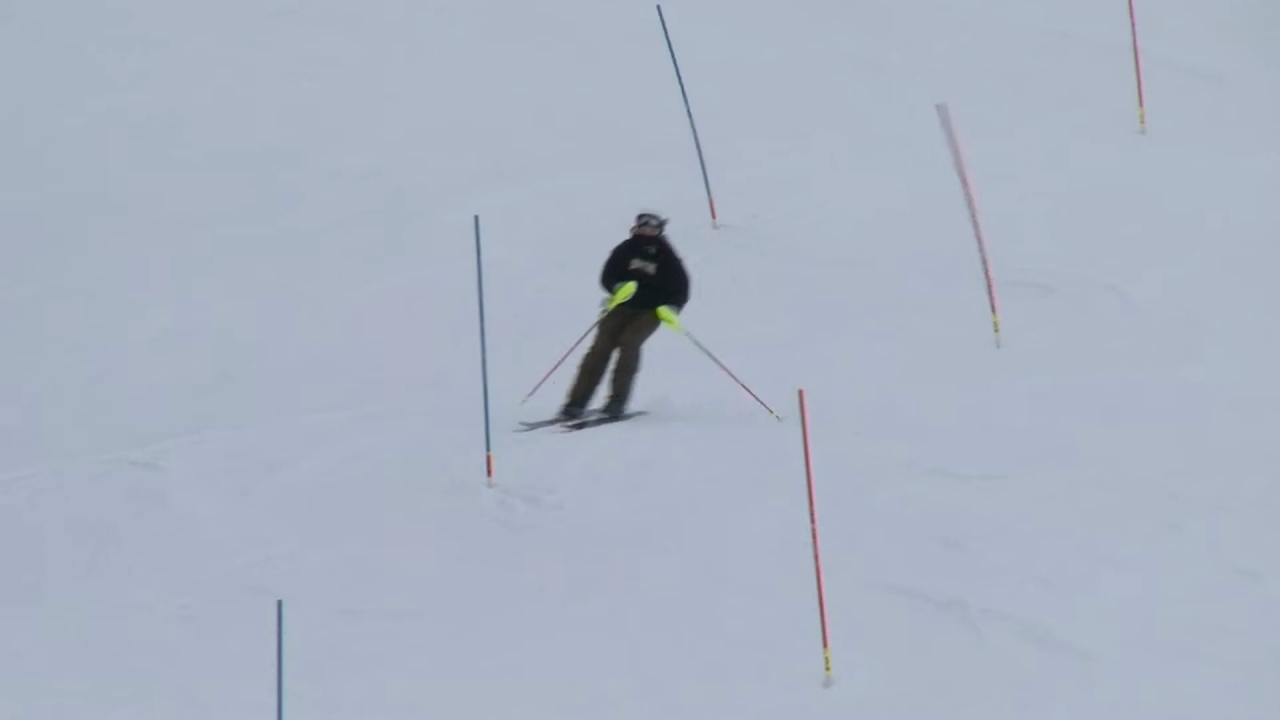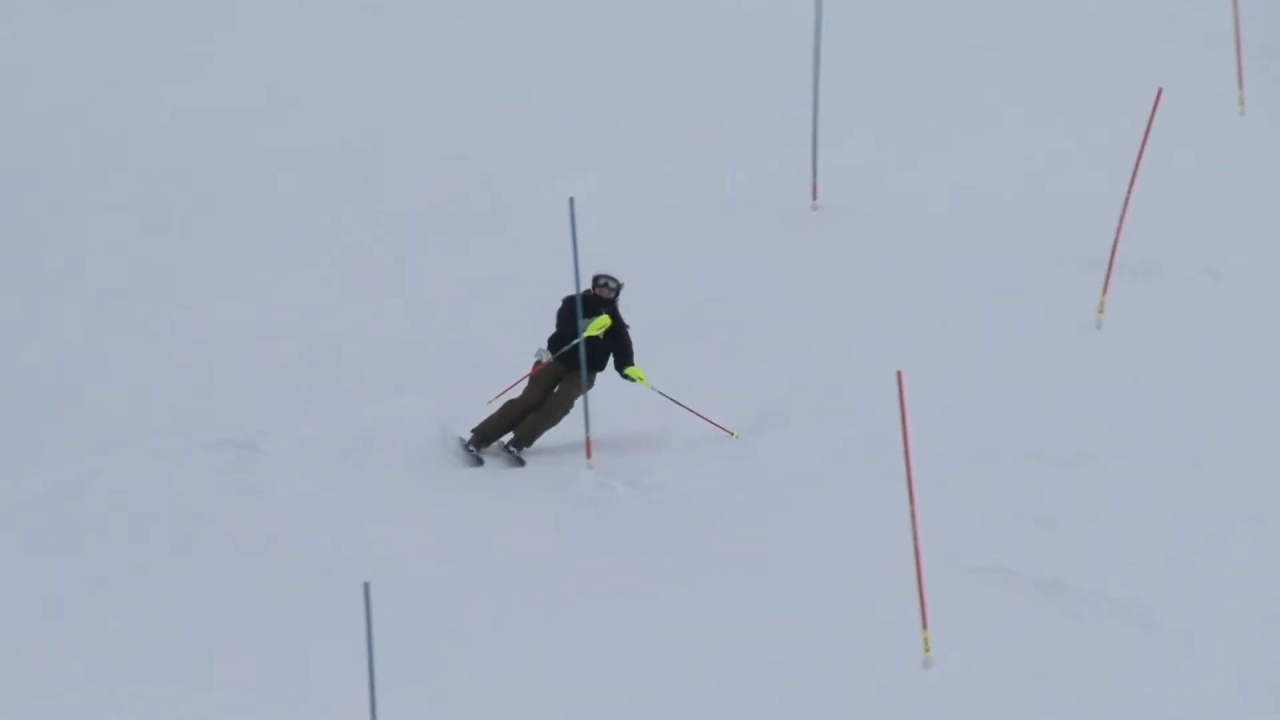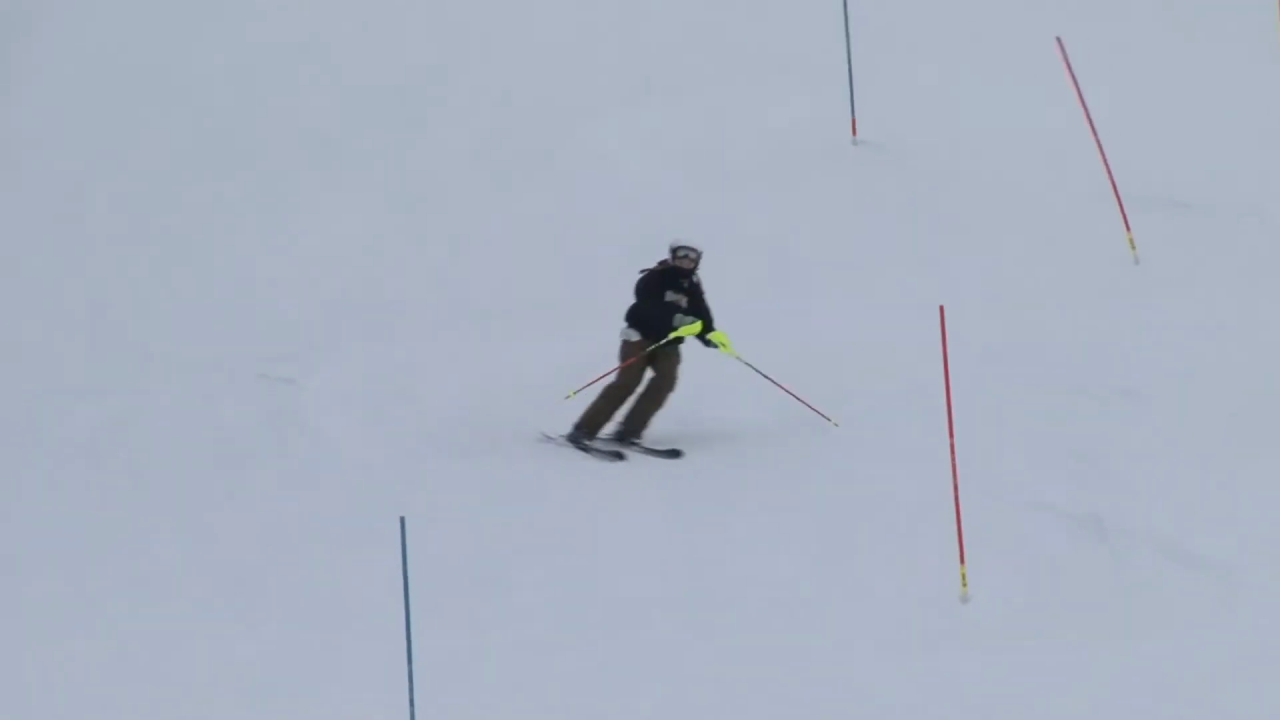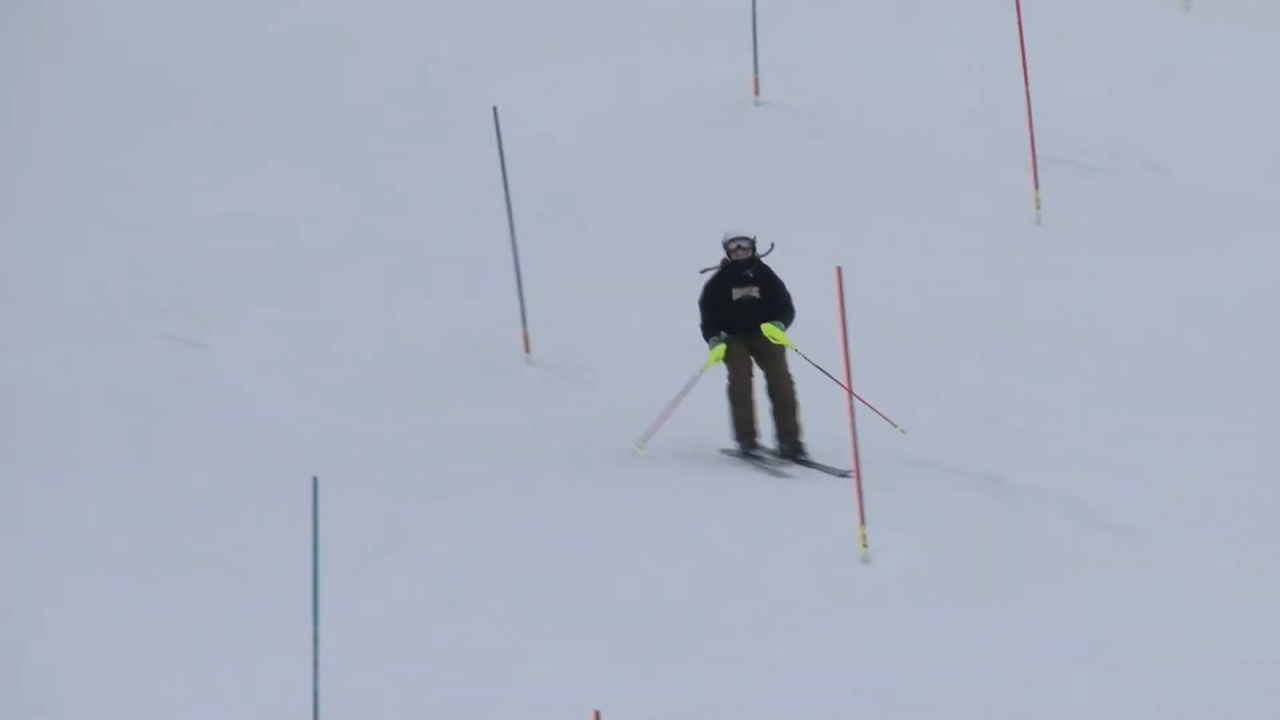
dt=0.4s
person 1, frame 1
left shoulder: (667, 258)
right shoulder: (626, 249)
left elbow: (680, 288)
right elbow: (608, 276)
left wrist: (671, 308)
right wrist: (617, 287)
left hip: (649, 311)
right hip: (622, 306)
left knee: (628, 343)
right knee: (601, 348)
left ankle: (616, 402)
right ankle: (576, 405)
person 1, frame 2
left shoulder: (615, 323)
right shoulder: (576, 304)
left elbow: (623, 353)
right elbow: (564, 323)
left wrist: (630, 370)
right wrist: (585, 326)
left hip: (583, 371)
right hip: (555, 359)
left knee: (562, 400)
right knee: (530, 399)
left ankle: (519, 441)
right ankle: (479, 438)
person 1, frame 3
left shoulder: (693, 290)
right shoulder: (654, 278)
left elbow: (704, 329)
right elbow: (648, 305)
left wrist: (714, 336)
right wrist: (676, 320)
left hip: (669, 344)
right hip: (640, 336)
left knee: (666, 378)
right knee: (627, 381)
left ankle: (629, 430)
right ankle: (584, 430)
person 1, frame 4
left shoulder: (766, 276)
right shoulder: (718, 282)
left elbow: (785, 308)
right elbow: (709, 314)
left wrist: (779, 325)
right wrist: (715, 341)
left hip: (766, 335)
right hip: (733, 338)
left knee: (780, 379)
right knee: (740, 376)
left ankle: (790, 442)
right ankle: (747, 440)
